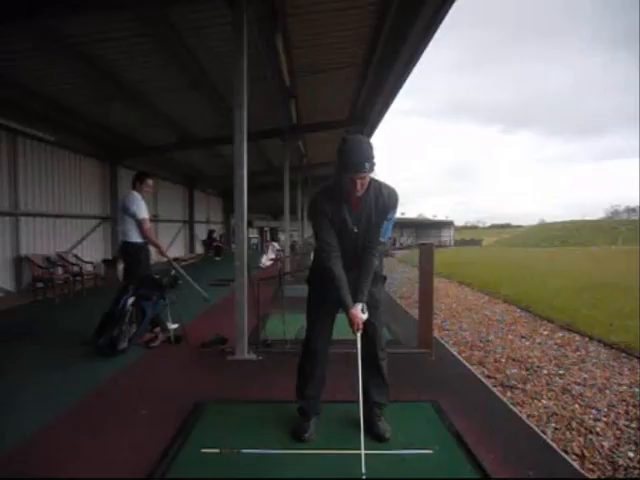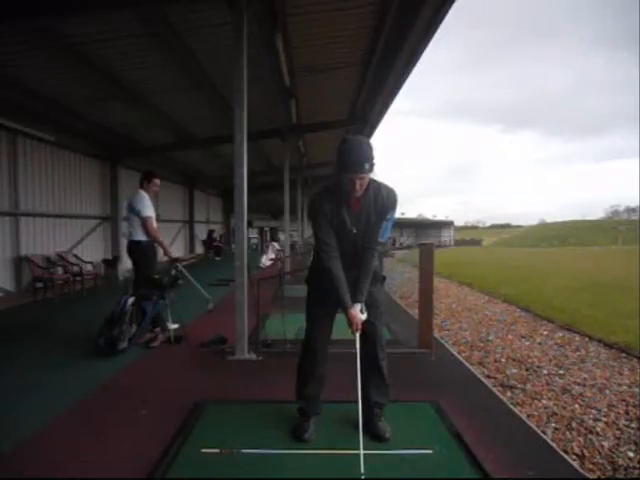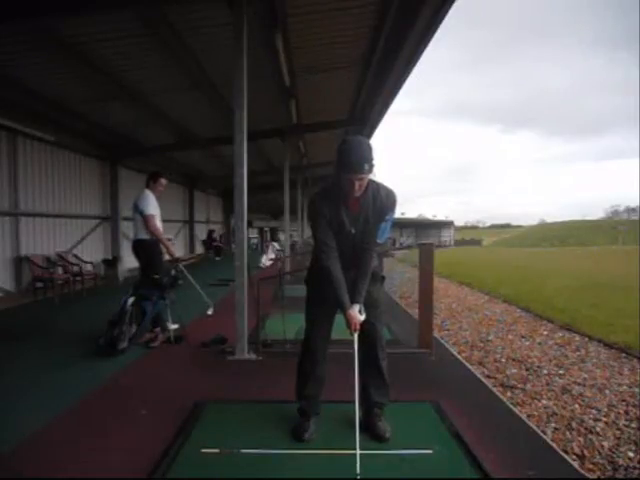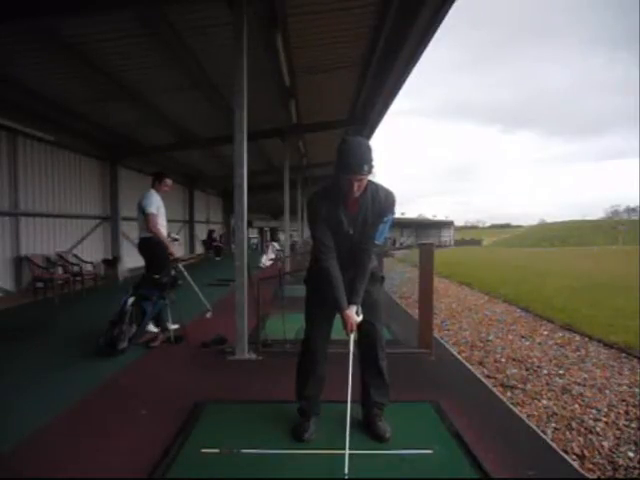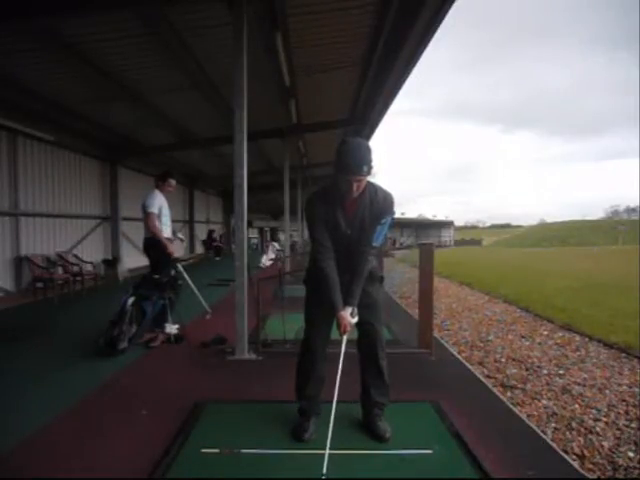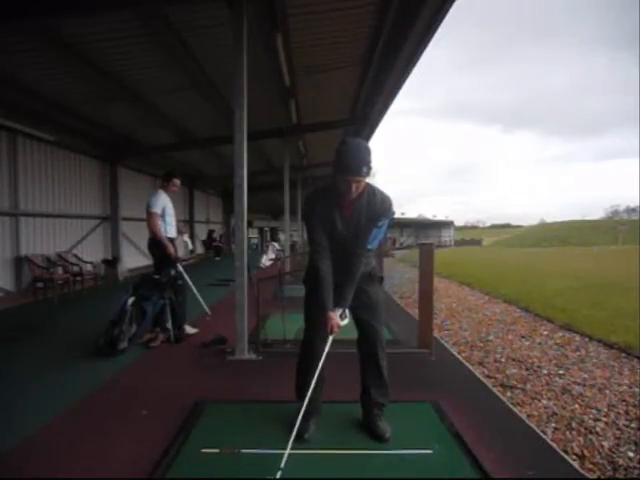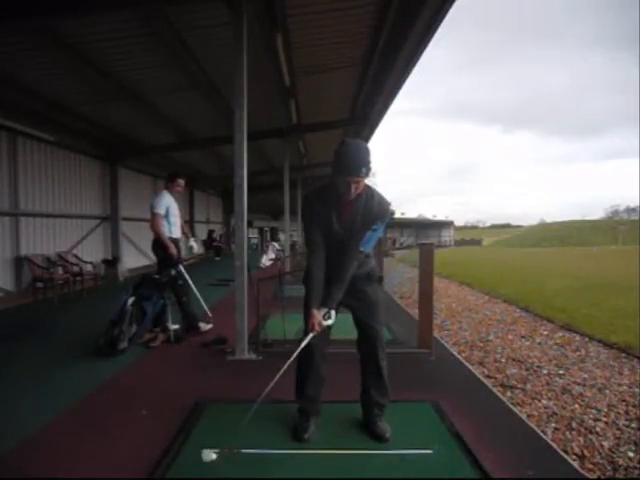
dt=0.7s
person 1, frame 1
left shoulder: (386, 197)
right shoulder: (322, 201)
left elbow: (371, 250)
right elbow: (330, 255)
left wrist: (360, 299)
right wrist: (348, 305)
left hip: (367, 276)
right hip: (328, 276)
left knee: (374, 343)
right knee: (316, 343)
left ankle: (375, 411)
right ankle: (308, 412)
person 1, frame 2
left shoulder: (385, 197)
right shoulder: (321, 201)
left elbow: (370, 250)
right elbow: (329, 255)
left wrist: (359, 299)
right wrist: (347, 305)
left hip: (366, 275)
right hip: (326, 276)
left knee: (374, 342)
right knee: (315, 342)
left ankle: (374, 411)
right ankle: (308, 412)
person 1, frame 3
left shoulder: (384, 198)
right shoulder: (321, 202)
left elbow: (368, 251)
right elbow: (328, 255)
left wrist: (358, 300)
right wrist: (345, 305)
left hip: (365, 275)
right hip: (326, 276)
left knee: (374, 341)
right knee: (315, 342)
left ankle: (374, 412)
right ankle: (308, 412)
person 1, frame 4
left shoulder: (383, 199)
right shoulder: (319, 201)
left elbow: (367, 251)
right elbow: (326, 256)
left wrist: (355, 300)
right wrist: (343, 305)
left hip: (364, 275)
right hip: (325, 276)
left knee: (373, 341)
right knee: (314, 342)
left ankle: (374, 411)
right ankle: (308, 412)
person 1, frame 5
left shoulder: (382, 201)
right shoulder: (318, 202)
left elbow: (365, 253)
right elbow: (324, 256)
left wrist: (352, 302)
right wrist: (338, 307)
left hip: (364, 276)
right hip: (324, 277)
left knee: (373, 341)
right knee: (314, 342)
left ankle: (374, 411)
right ankle: (308, 412)
person 1, frame 6
left shoulder: (380, 204)
right shoulder: (316, 202)
left elbow: (361, 255)
right elbow: (320, 256)
left wrist: (343, 303)
right wrist: (328, 307)
left hip: (363, 278)
right hip: (323, 278)
left knee: (373, 343)
right knee: (313, 344)
left ankle: (374, 412)
right ankle: (307, 411)
person 1, frame 7
left shoulder: (378, 206)
right shoulder: (315, 201)
left elbow: (353, 256)
right elbow: (316, 254)
left wrist: (331, 304)
right wrist: (313, 304)
left hip: (361, 278)
right hip: (322, 277)
left knee: (373, 343)
right knee: (313, 344)
left ankle: (374, 412)
right ankle: (308, 412)
person 2, frame 1
left shoulder: (127, 199)
right shoulder: (137, 200)
right elbow: (145, 230)
right wrist: (160, 247)
left hip: (129, 246)
right hip: (137, 248)
left knee: (137, 287)
right knee: (137, 288)
person 2, frame 2
left shoulder: (136, 198)
right shoulder: (143, 199)
right elbow: (150, 228)
left wrist: (159, 244)
right wrist: (165, 247)
left hip: (137, 244)
right hip: (143, 246)
left knee: (144, 286)
right knee: (146, 287)
right ankle: (157, 327)
person 2, frame 3
left shoulder: (147, 198)
right shoulder: (147, 197)
right elbow: (151, 226)
left wrist: (163, 241)
right wrist: (167, 245)
left hip: (145, 244)
right hip: (147, 245)
left knee: (149, 285)
right knee: (154, 286)
left ankle: (157, 327)
right ankle: (159, 328)
person 2, frame 4
left shoulder: (154, 198)
right shoulder: (151, 197)
right elbow: (151, 226)
left wrist: (167, 238)
right wrist: (167, 244)
left hip: (153, 243)
right hip: (153, 243)
left ankle: (159, 323)
right ankle: (159, 327)
person 2, frame 5
left shoulder: (160, 198)
right shoulder: (154, 197)
right elbow: (151, 224)
left wrist: (172, 235)
right wrist: (166, 243)
left hip: (160, 244)
right hip: (157, 244)
left ankle: (160, 324)
right ankle: (160, 326)
person 2, frame 6
left shoulder: (165, 199)
right shoulder: (158, 198)
left elbow: (170, 223)
right elbow: (152, 224)
left wrist: (182, 233)
right wrist: (167, 244)
left hip: (166, 244)
right hip: (162, 244)
right knee: (176, 285)
person 2, frame 7
left shoulder: (172, 200)
right shoulder: (162, 199)
left elbow: (179, 222)
right elbow: (155, 225)
left wrist: (190, 238)
right wrist: (169, 245)
left hip: (171, 244)
right hip: (166, 245)
left knee: (166, 285)
right knee: (179, 285)
right ankle: (192, 323)
